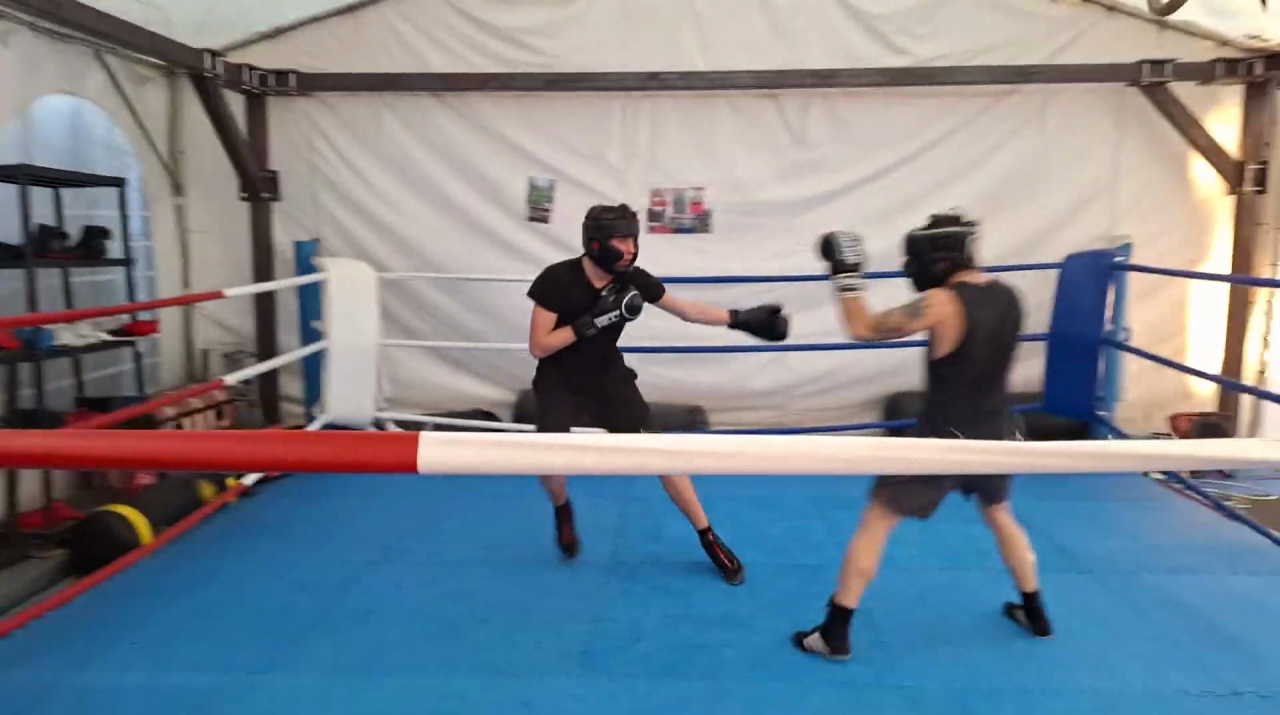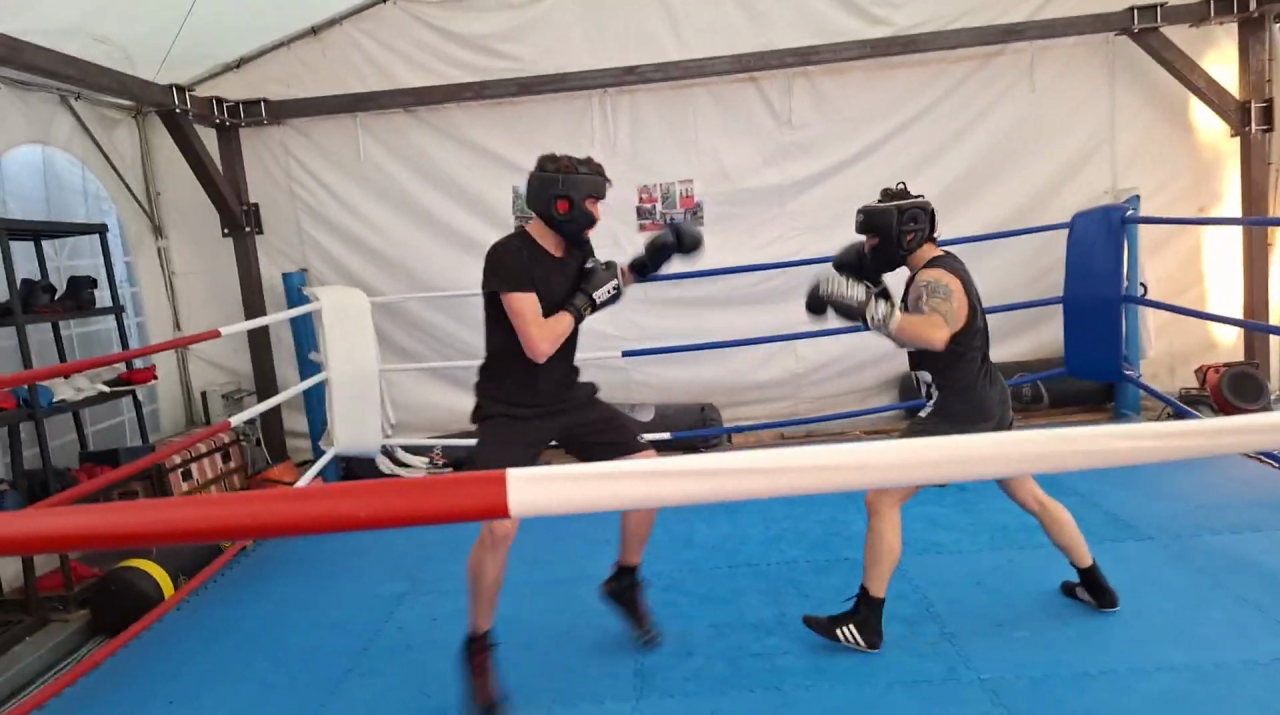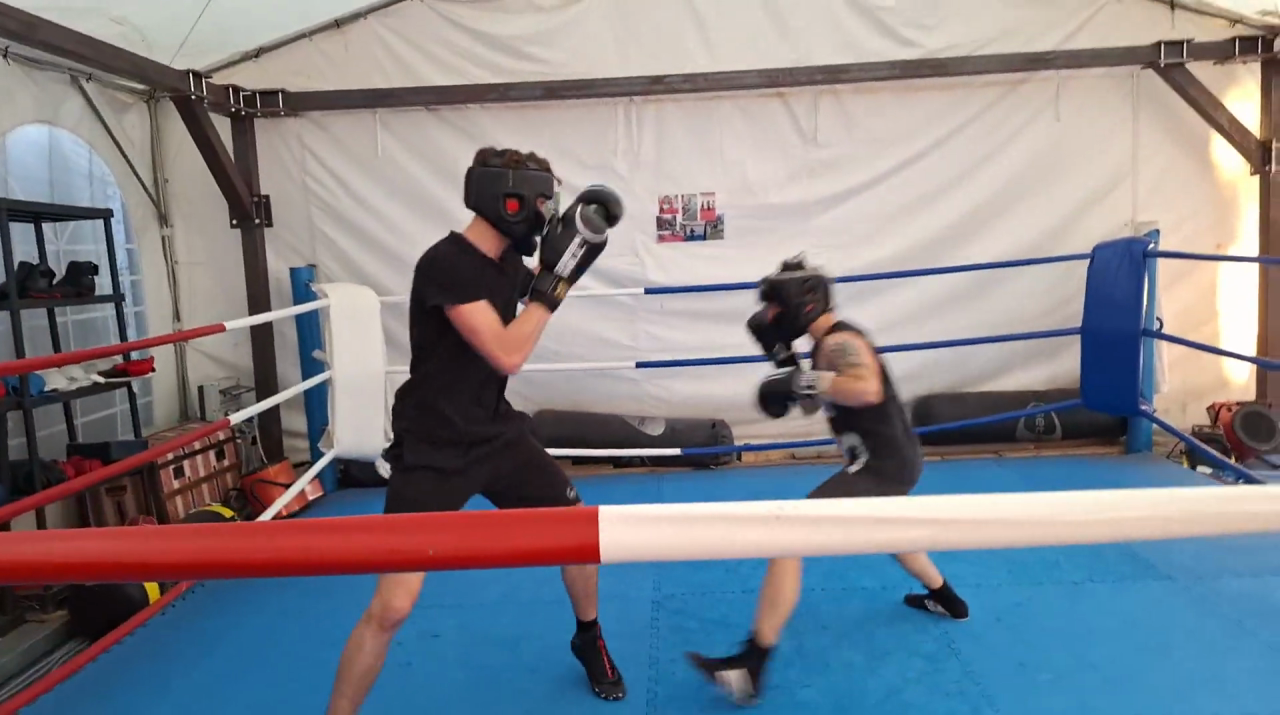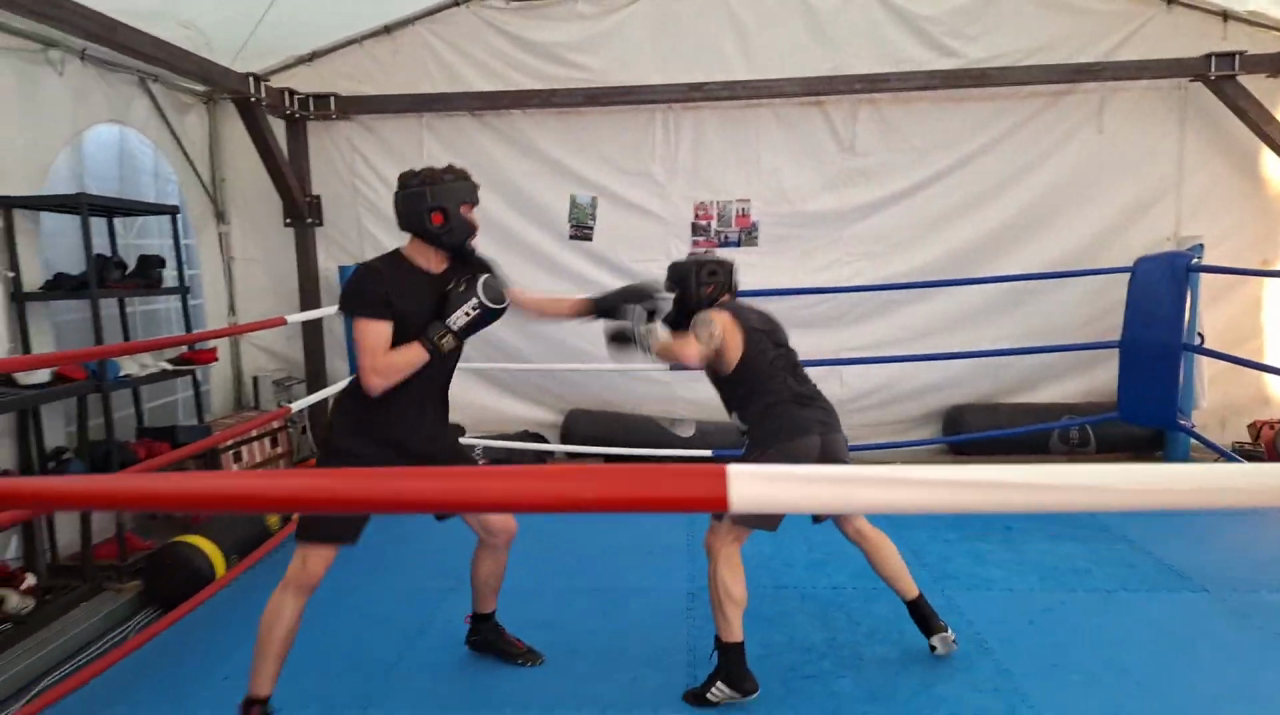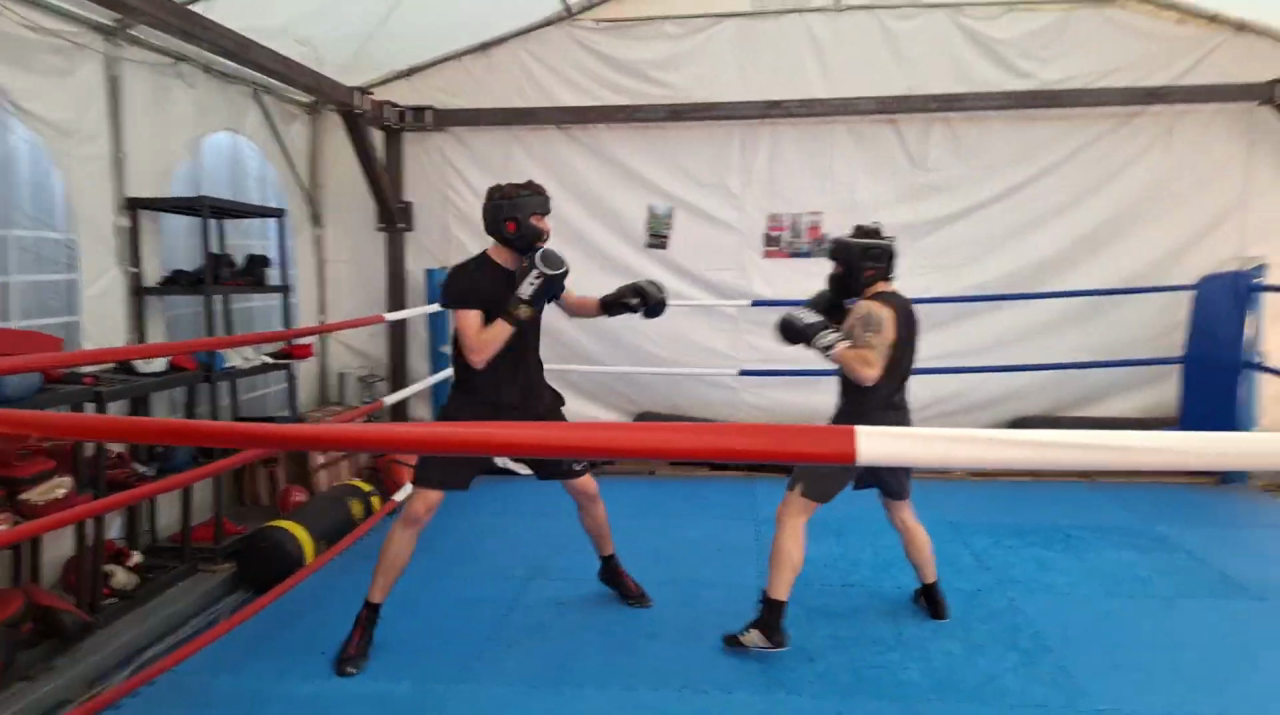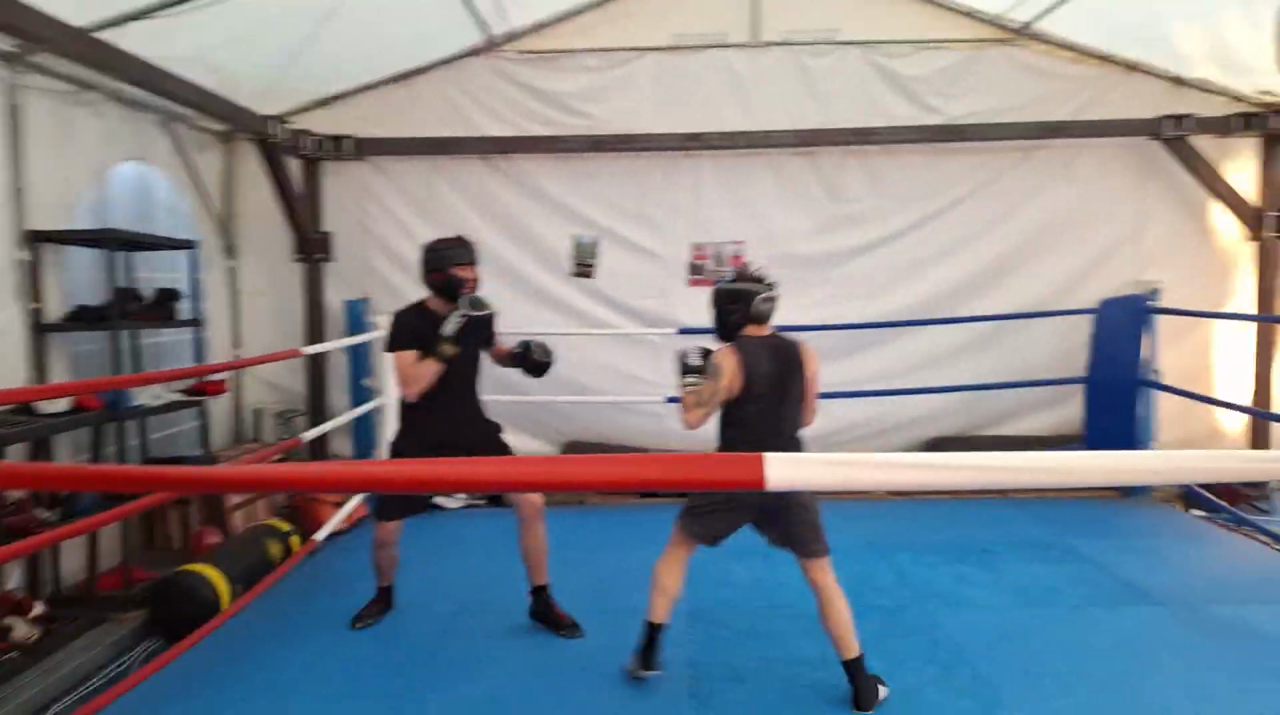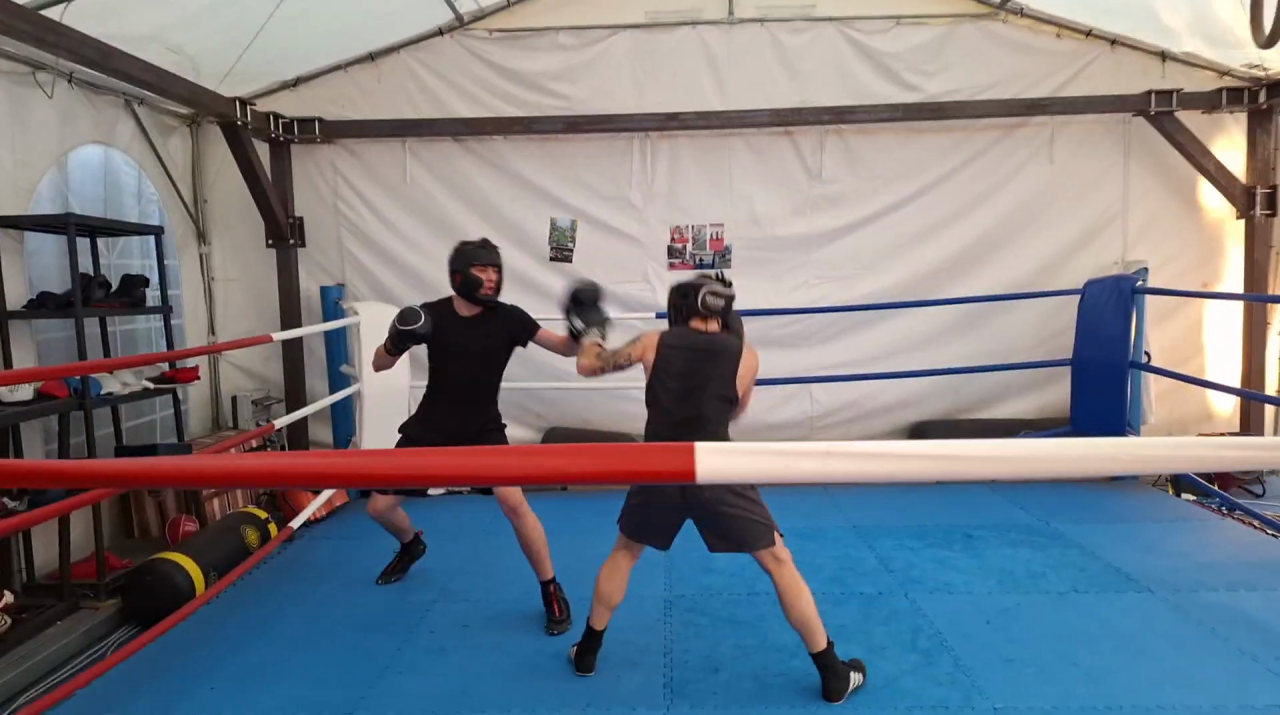
dt=0.5s
person 1, frame 1
left shoulder: (633, 279)
right shoulder: (556, 280)
left elbow: (687, 309)
right elbow: (538, 347)
left wrist: (743, 319)
right wrist: (591, 322)
left hip: (609, 377)
right hip: (561, 382)
left ankle: (708, 538)
right ankle: (563, 508)
person 1, frame 2
left shoulder: (575, 248)
right shoulder: (508, 256)
left elbow: (609, 282)
right elbow: (537, 347)
left wrist: (648, 259)
right wrist: (586, 297)
left hip: (566, 395)
right hip: (514, 406)
right knee: (499, 530)
left ankle: (626, 580)
right ankle: (480, 644)
person 1, frame 3
left shoulder: (506, 254)
right shoulder: (444, 263)
left elbow: (526, 301)
right elbow: (508, 354)
left wrist: (567, 249)
right wrist: (559, 274)
left hip: (494, 430)
right hip: (431, 450)
right knee: (392, 607)
left ankle: (589, 638)
person 1, frame 4
left shoulder: (469, 270)
right shoulder: (374, 280)
left elbow: (538, 305)
right elbow: (375, 379)
left wrist: (604, 302)
right wrist: (448, 328)
left hip: (426, 439)
right hip: (359, 442)
left knee: (500, 530)
right knee: (304, 576)
left ankle: (483, 628)
person 1, frame 5
left shoulder: (532, 267)
right shoulder: (466, 278)
left elbow: (573, 305)
right elbow: (477, 355)
left wrist: (616, 301)
right wrist: (524, 301)
left hip: (530, 403)
right hip: (474, 409)
left knee: (587, 490)
right knee: (417, 511)
left ankle: (611, 569)
right ankle: (367, 618)
person 1, frame 6
left shoulder: (475, 311)
right shoulder: (408, 322)
left elbow: (498, 353)
right elbow: (410, 389)
left wrist: (521, 356)
right wrist: (448, 341)
left hip: (473, 431)
right hip: (420, 441)
left knee: (531, 504)
right knee: (385, 533)
left ankle: (543, 602)
right ankle: (383, 596)
person 1, frame 7
left shoulder: (504, 318)
right shoulder: (430, 314)
left elbow: (561, 346)
right elbow: (379, 366)
right wrist: (396, 343)
left hip: (480, 427)
right hip: (428, 426)
left knee: (513, 501)
right knee: (380, 506)
left ankle: (550, 591)
right ankle: (412, 545)
person 2, frame 1
left shoulder: (940, 303)
right shoulder: (1006, 297)
left elbow: (864, 330)
left wrist: (846, 274)
left hip: (943, 435)
right hip: (994, 433)
left knee: (876, 521)
right knee: (1001, 518)
left ankle: (834, 631)
right ankle: (1034, 612)
person 2, frame 2
left shoulder: (934, 279)
right shoulder: (937, 267)
left elbow: (929, 334)
right elbow: (900, 332)
left wrist: (864, 304)
right wrist: (862, 286)
left hip: (955, 412)
right hip: (989, 402)
left knee: (882, 500)
right knee: (1028, 494)
left ankle: (865, 621)
right ankle: (1097, 585)
person 2, frame 3
left shoulder: (840, 344)
right shoulder: (834, 340)
left elbow: (866, 391)
right elbow: (812, 402)
left wrist: (804, 381)
right wrist: (780, 354)
left hip: (882, 467)
right hip: (896, 458)
left ankle: (749, 666)
right ankle: (946, 599)
person 2, frame 4
left shoulder: (713, 318)
right shoulder: (756, 320)
left elbow: (688, 354)
left wrist: (644, 335)
right wrist: (672, 330)
left hip: (781, 445)
right hip: (823, 430)
left knee: (721, 544)
right knee: (859, 529)
left ankle: (734, 671)
right ankle: (930, 621)
person 2, frame 5
left shoulder: (870, 310)
right shoulder: (899, 306)
left elbow: (866, 371)
left wrist: (823, 335)
right wrist: (833, 323)
left hip: (856, 430)
right hip: (893, 430)
left knee: (792, 513)
right knee: (901, 514)
left ankle: (769, 624)
right ankle: (933, 598)
person 2, frame 6
left shoulder: (727, 357)
right shoulder: (801, 353)
left elbow: (693, 419)
left wrist: (694, 376)
left knee: (677, 548)
right knee: (821, 575)
left ankle: (649, 652)
person 2, frame 7
left shoulder: (656, 342)
right shoulder: (744, 355)
left elbow: (588, 365)
left wrist: (587, 324)
right hip: (716, 476)
left knee: (625, 551)
right knee: (778, 561)
left ankle: (588, 650)
right ankle: (832, 671)
